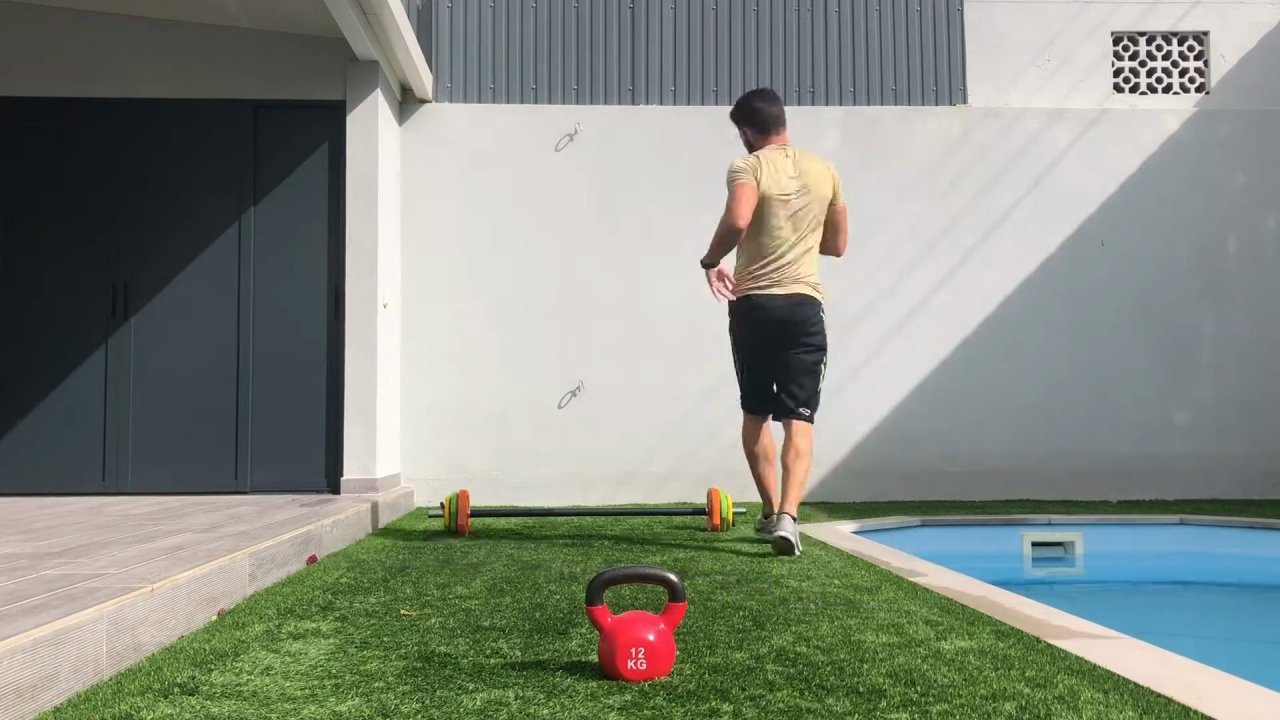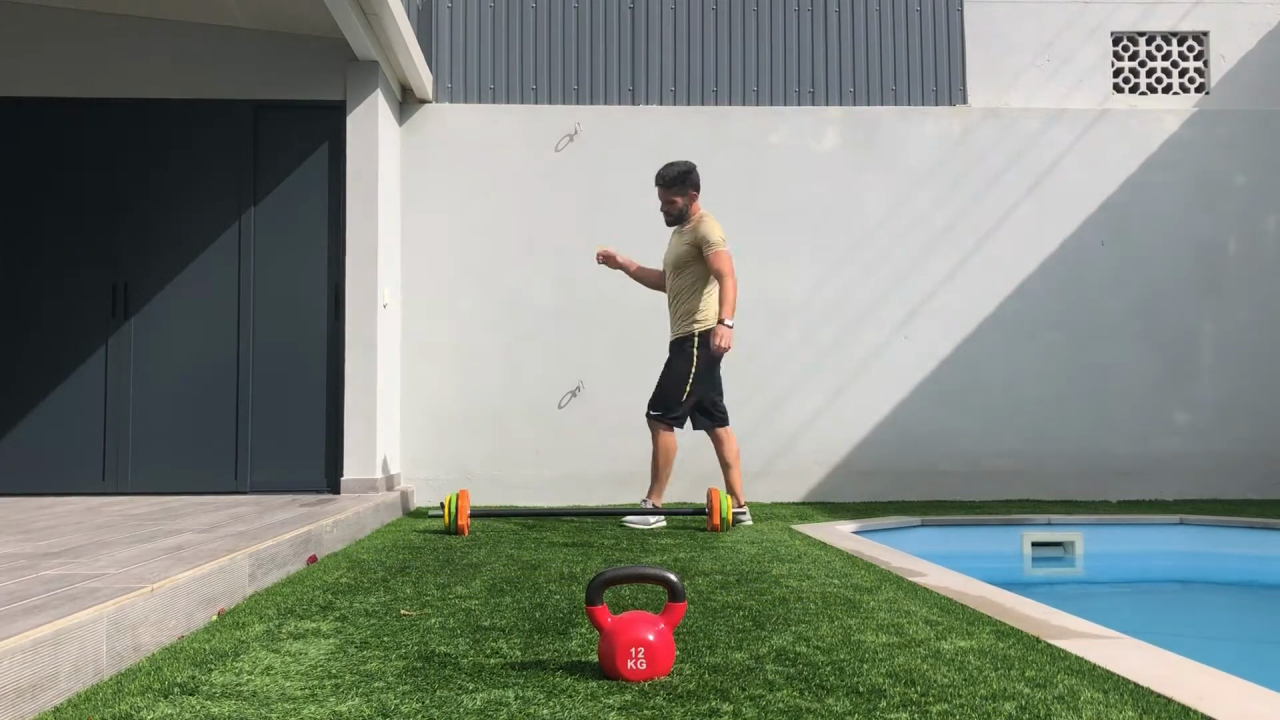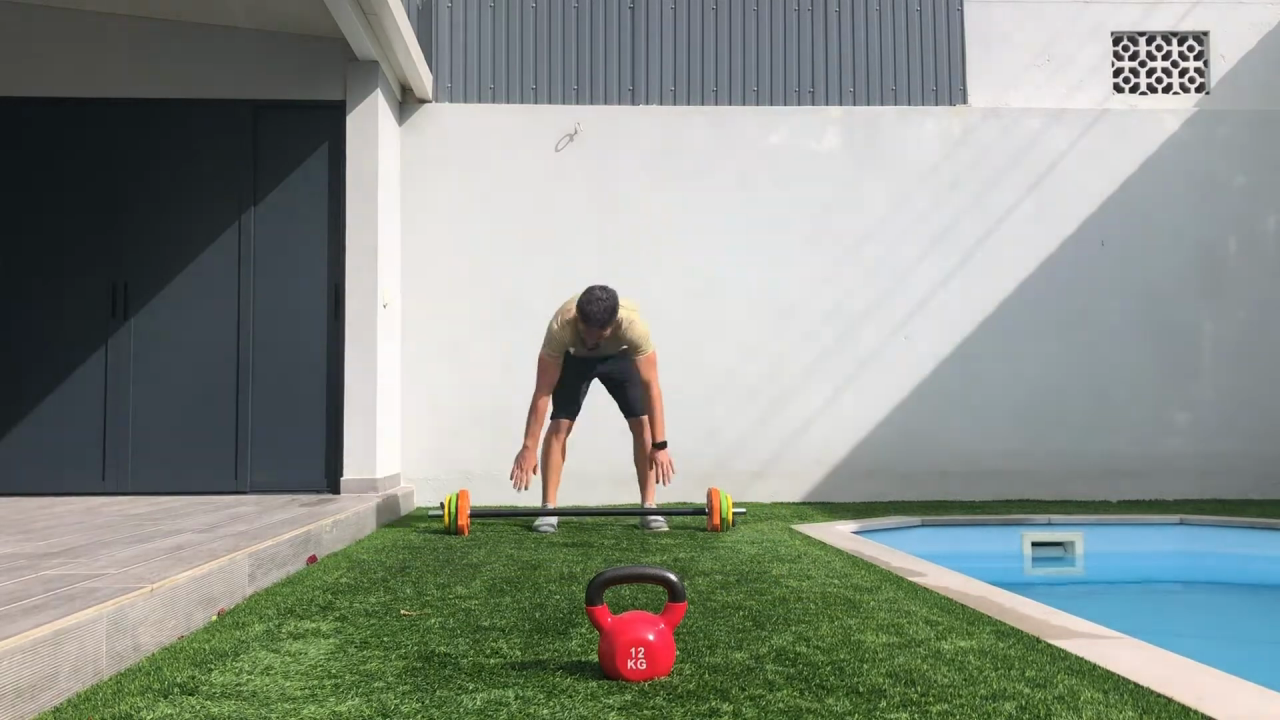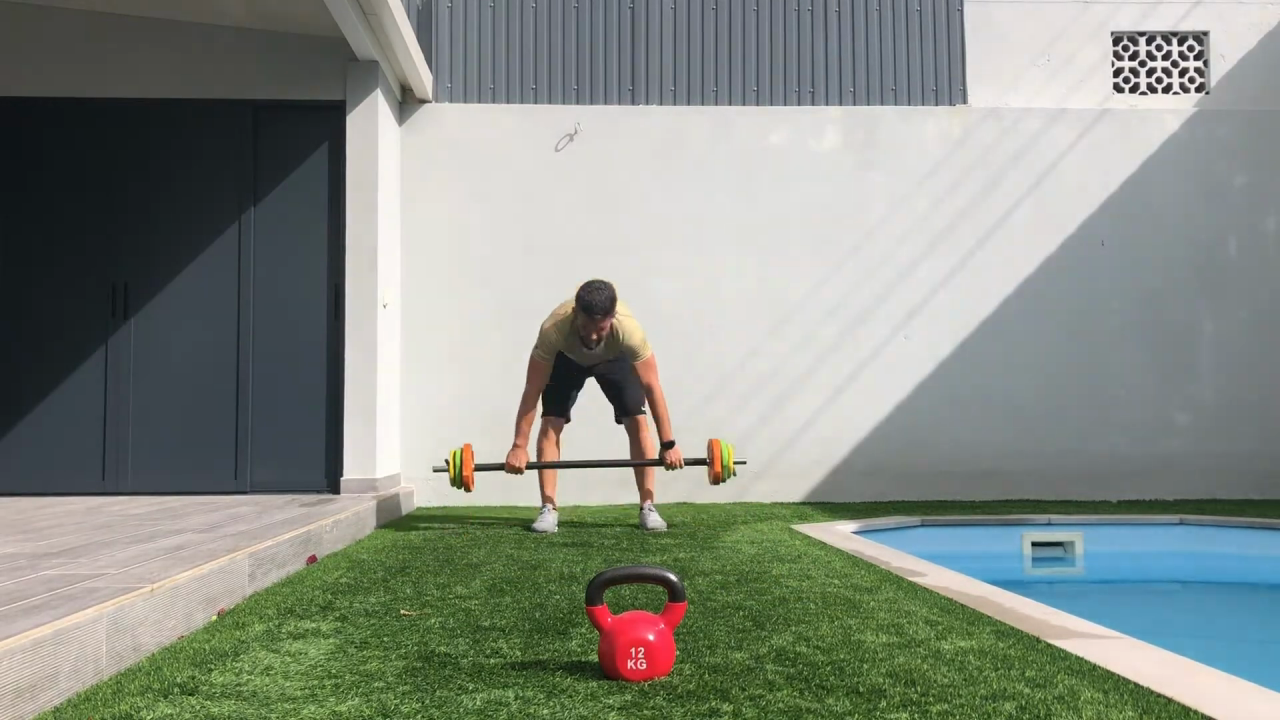
dt=0.5s
person 1, frame 1
left shoulder: (746, 167)
right shoulder: (824, 172)
left elbow: (737, 219)
right elbow: (837, 244)
left wrist: (711, 263)
left hip: (753, 304)
right hip: (803, 305)
left knee: (757, 412)
right knee: (797, 419)
left ankle: (774, 510)
right ankle: (785, 517)
person 1, frame 2
left shoulder: (705, 227)
right shoulder: (679, 232)
left elbow: (727, 278)
right elbow: (666, 281)
left wrist: (725, 325)
right wrist: (623, 264)
left hip: (697, 336)
right hip: (690, 338)
left knee: (662, 419)
right knee: (716, 423)
left ankle: (653, 506)
right ankle: (738, 506)
person 1, frame 3
left shoulder: (631, 322)
right shoulder: (562, 324)
left elbow: (650, 384)
right elbow: (542, 393)
left wrist: (660, 446)
right wrist: (528, 447)
left hip: (618, 353)
right hip: (572, 354)
left knee: (640, 420)
right knee: (560, 424)
left ankle: (648, 506)
right ankle: (549, 509)
person 1, frame 4
left shoulder: (628, 329)
right shoulder: (555, 328)
left elbow: (653, 388)
right elbow: (532, 391)
left wrist: (669, 445)
right wrist: (519, 446)
left hip: (614, 360)
right hip: (566, 361)
left knee: (637, 419)
right knee: (552, 421)
left ankle: (647, 506)
right ankle: (548, 507)
